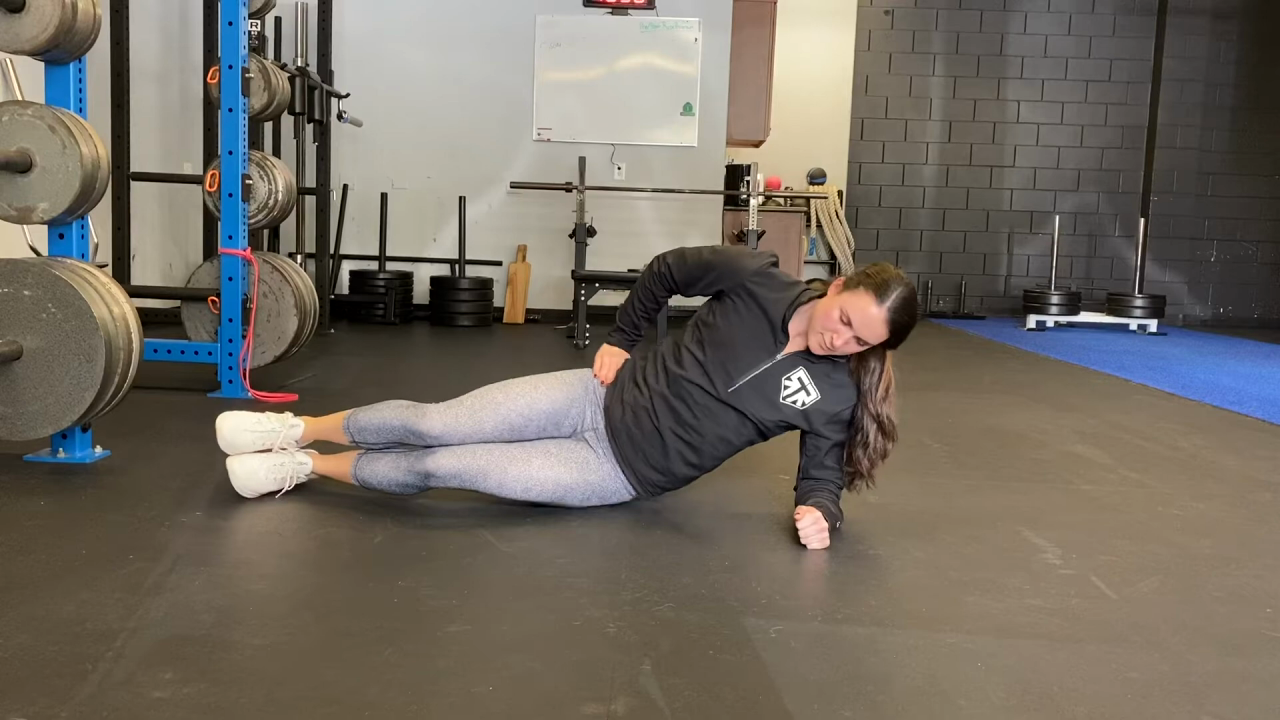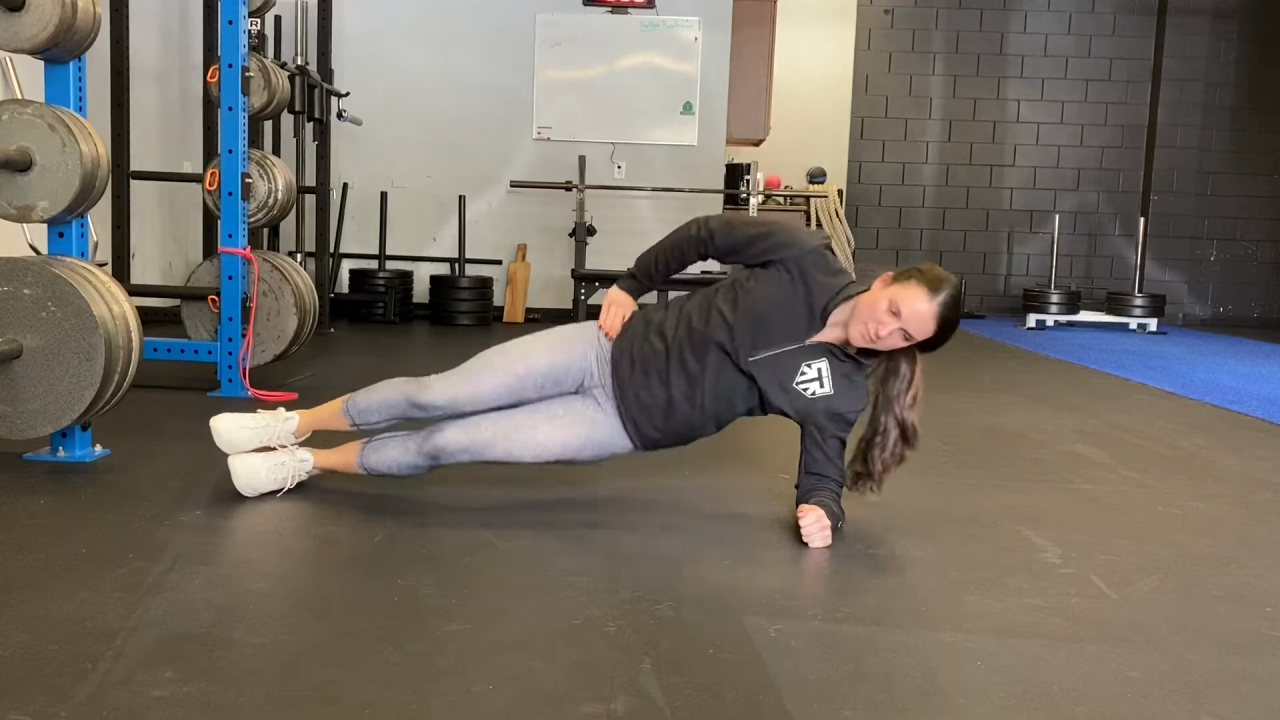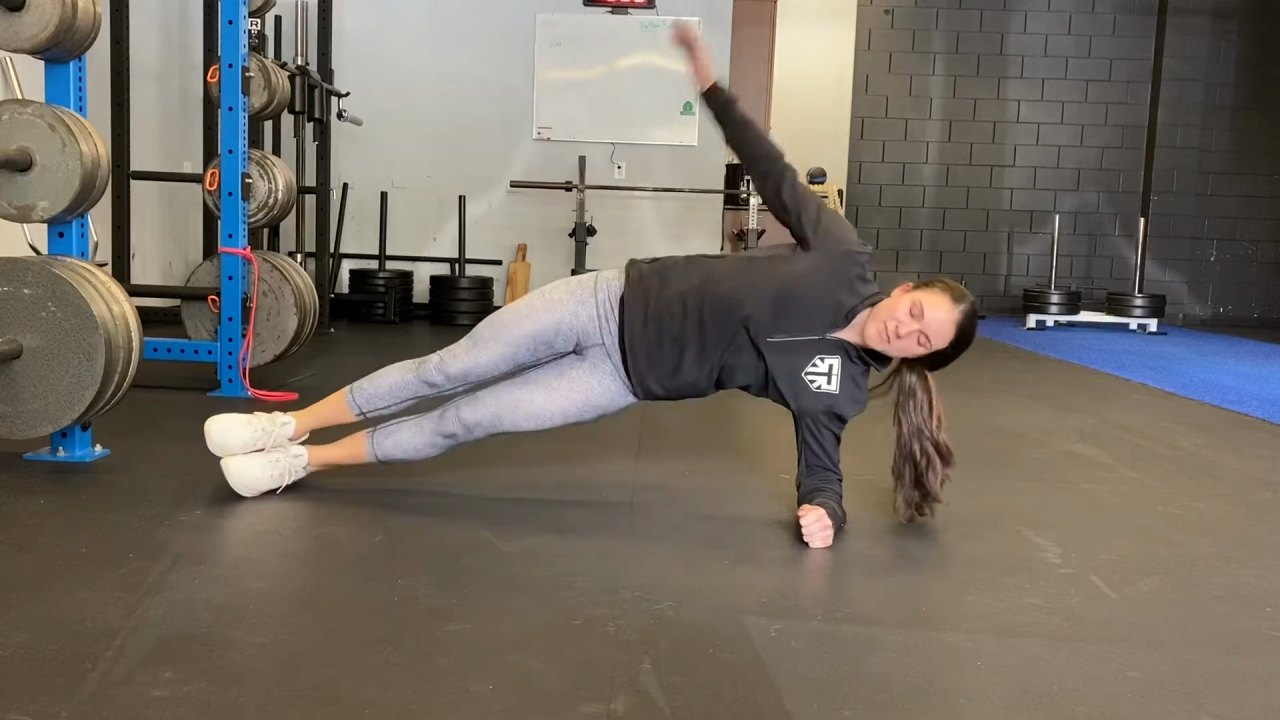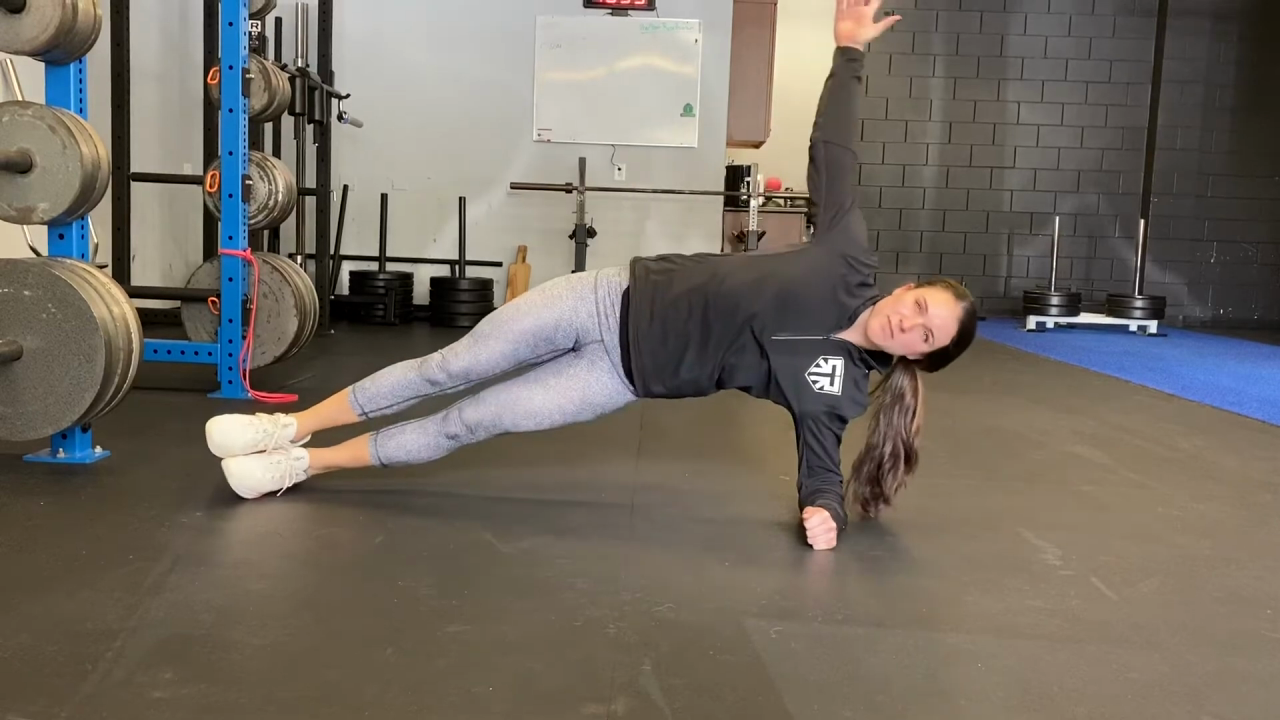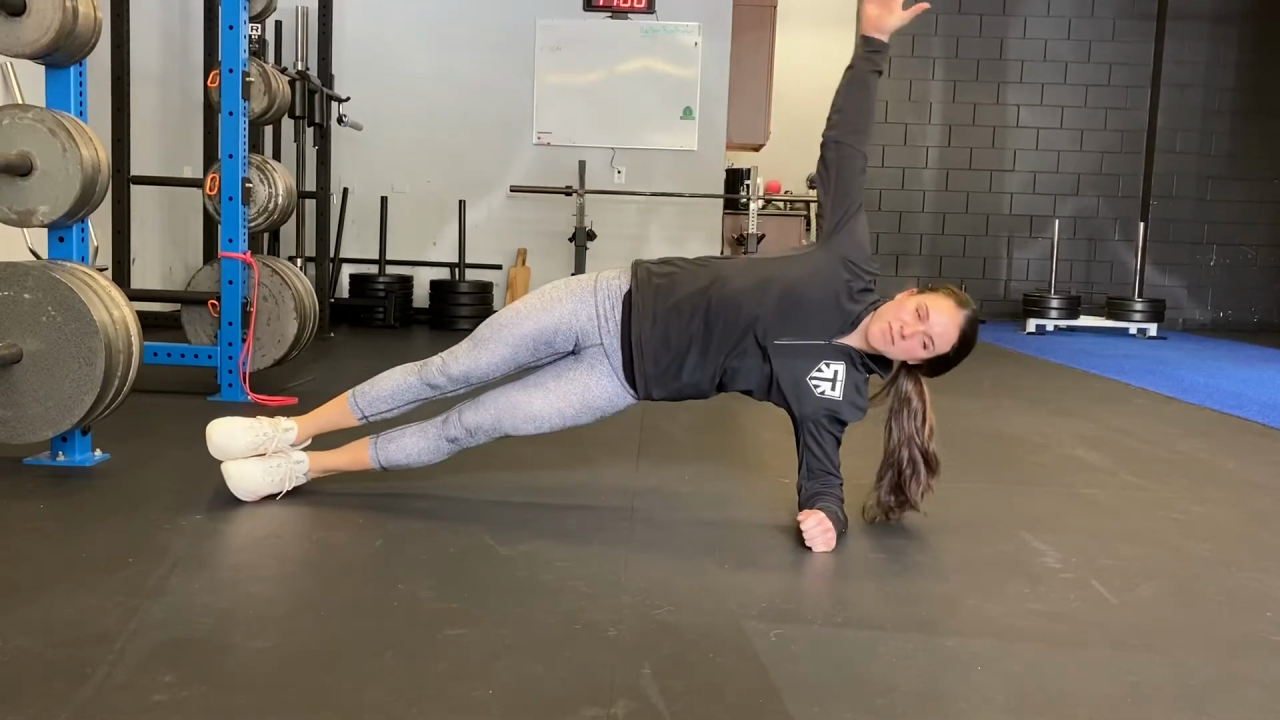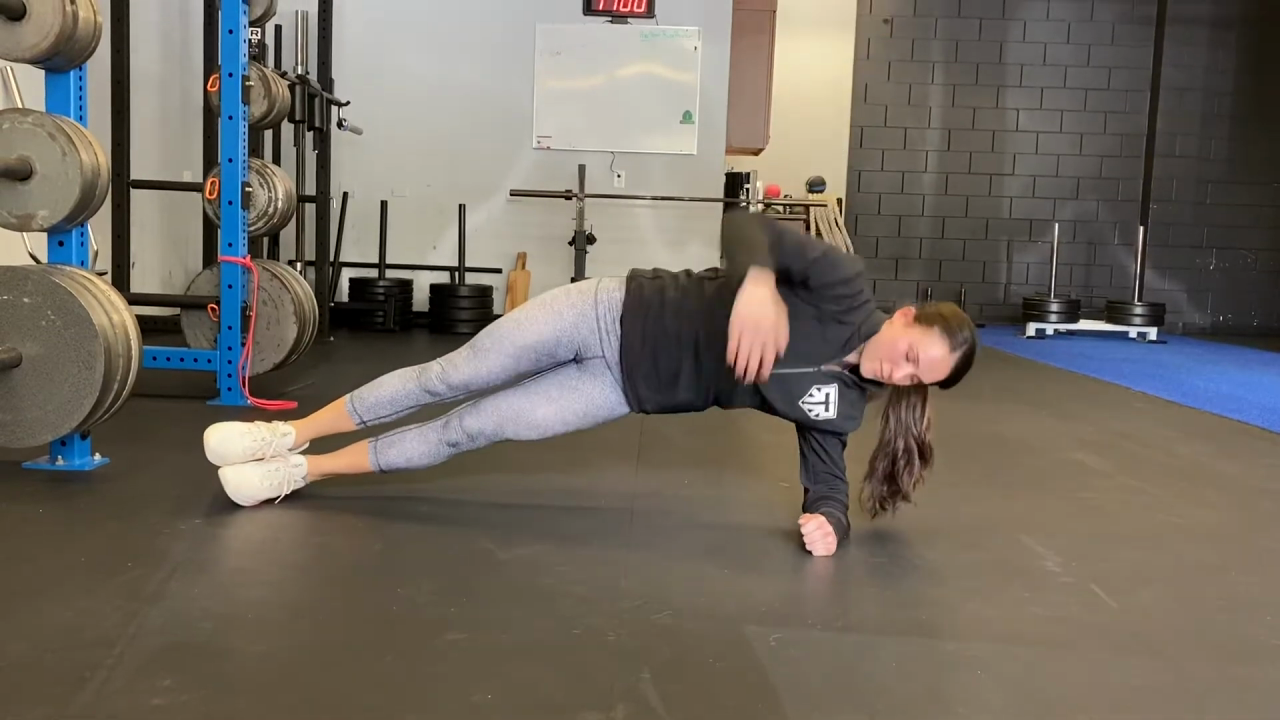
dt=0.4s
person 1, frame 1
left shoulder: (837, 398)
right shoulder: (758, 280)
left elbow: (823, 474)
right elbow: (665, 271)
left wrist: (818, 510)
right wrist: (618, 340)
left hip: (623, 471)
right hip: (605, 396)
left knee: (442, 468)
right knee: (432, 424)
left ankle: (306, 467)
right ankle: (299, 427)
person 1, frame 2
left shoulder: (843, 390)
right shoulder: (808, 260)
left elbow: (824, 468)
right elbow: (704, 234)
left wrist: (820, 507)
right wrist: (628, 288)
left hip: (629, 421)
right hip: (612, 349)
left knee: (450, 444)
right knee: (437, 395)
left ankle: (304, 465)
right ankle: (293, 422)
person 1, frame 3
left shoulder: (835, 387)
right shoulder: (841, 251)
left elbow: (819, 466)
right elbow: (769, 169)
left wrist: (819, 507)
right wrist: (711, 84)
left hip: (628, 373)
right hip: (615, 296)
left knee: (461, 421)
right knee: (443, 373)
left ankle: (302, 461)
right ankle: (287, 431)
person 1, frame 4
left shoulder: (836, 387)
right shoulder: (850, 264)
left elbow: (821, 461)
right elbow: (831, 150)
left wrist: (822, 513)
left hip: (625, 375)
right hip: (615, 299)
left knee: (467, 423)
right knee: (448, 371)
left ankle: (303, 465)
right ankle: (290, 429)
person 1, frame 5
left shoulder: (837, 392)
right shoulder: (852, 271)
left elbow: (820, 463)
right elbow: (843, 146)
left wrist: (823, 515)
left hip: (628, 377)
right hip: (616, 303)
left knee: (467, 426)
right knee: (446, 375)
left ankle: (301, 471)
right ankle: (289, 432)
person 1, frame 6
left shoulder: (838, 407)
right shoulder: (844, 295)
left elbow: (823, 474)
right elbow: (752, 225)
left wrist: (822, 516)
right wrist: (758, 283)
left hip: (629, 390)
right hip: (617, 314)
left knee: (465, 430)
right knee: (448, 378)
left ankle: (302, 472)
right ankle: (288, 433)
